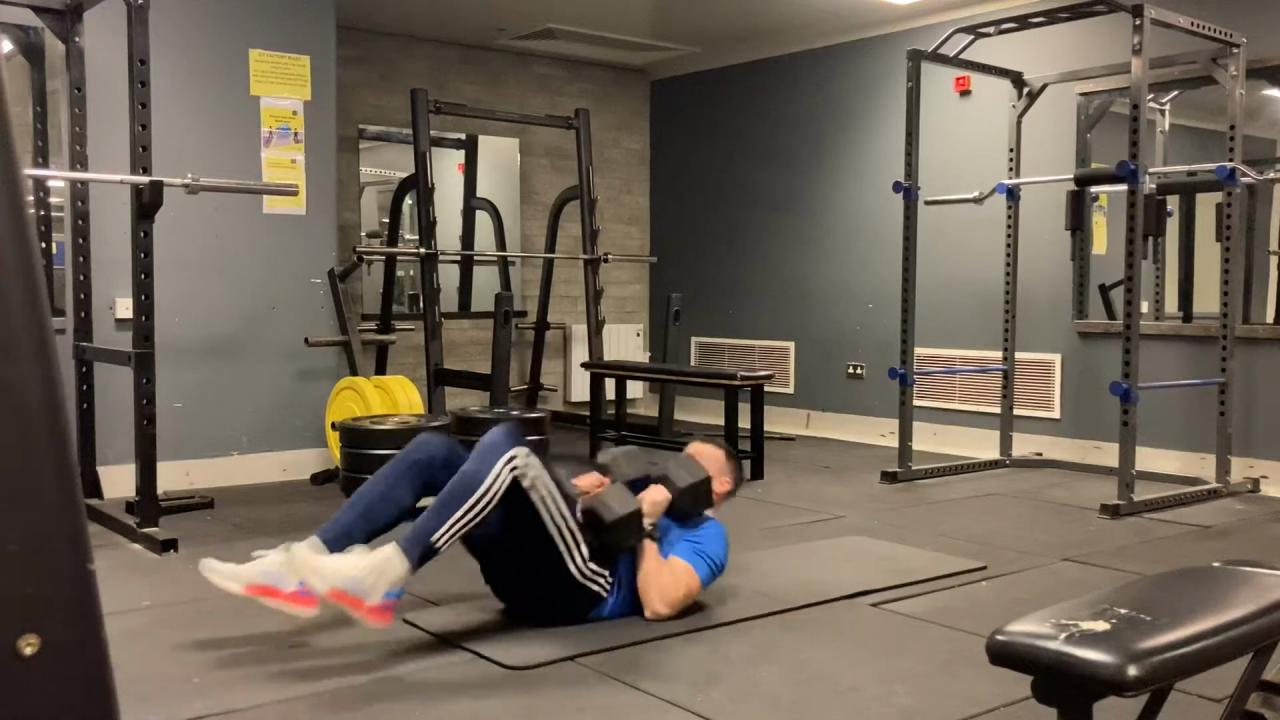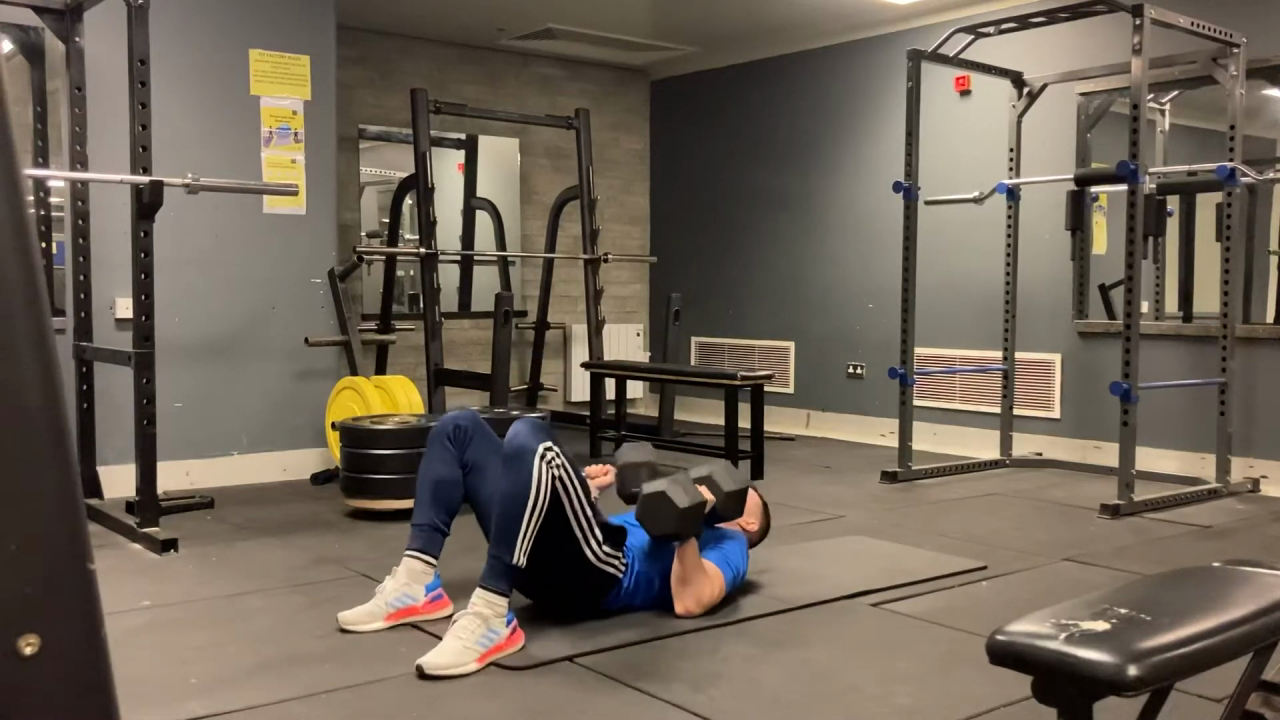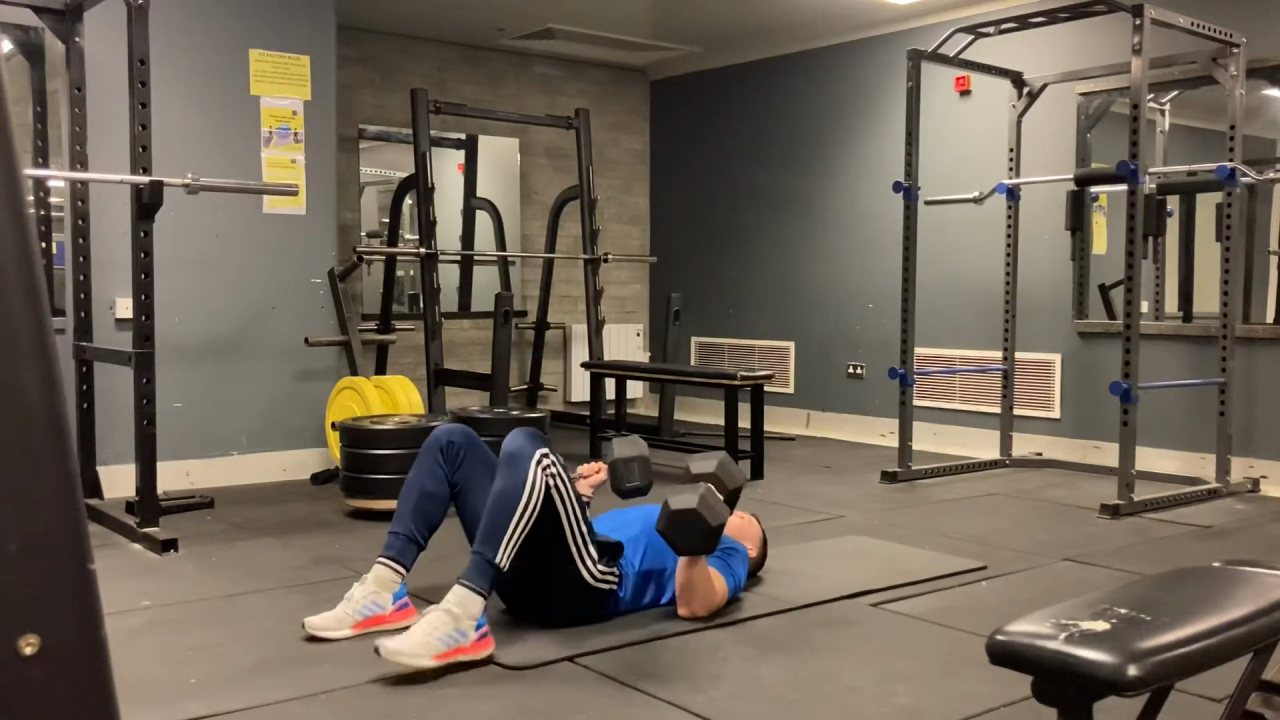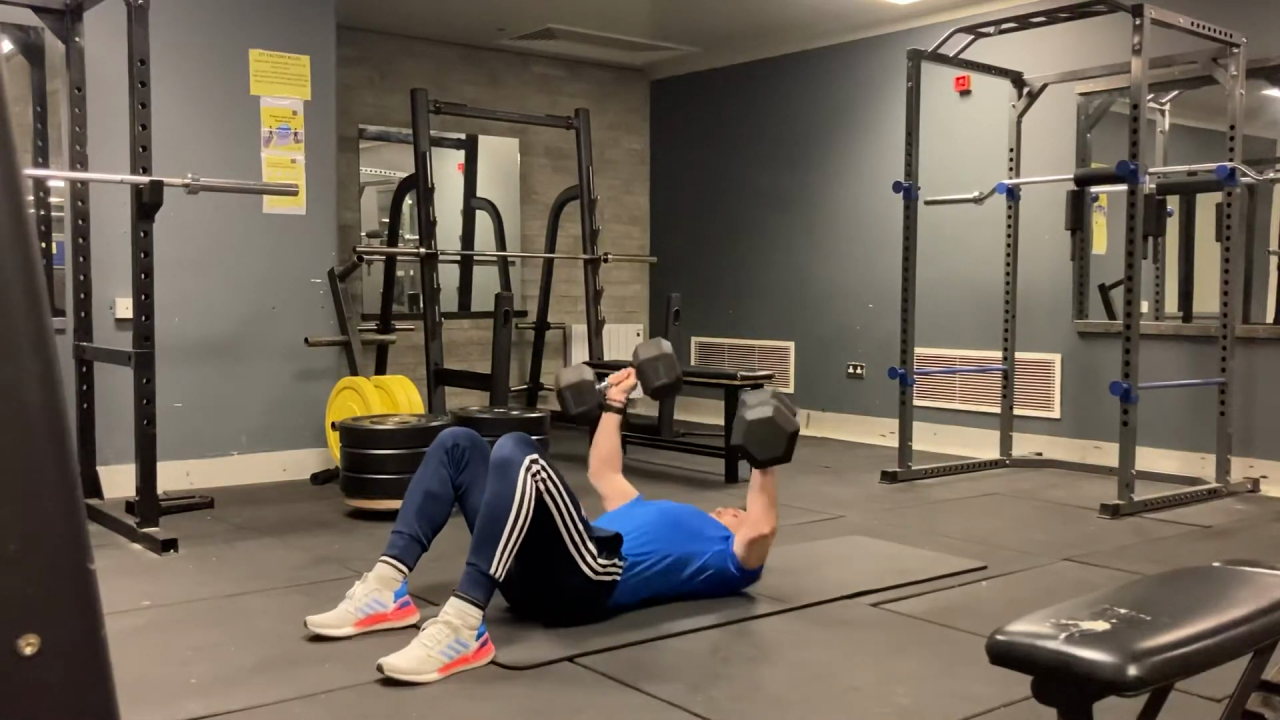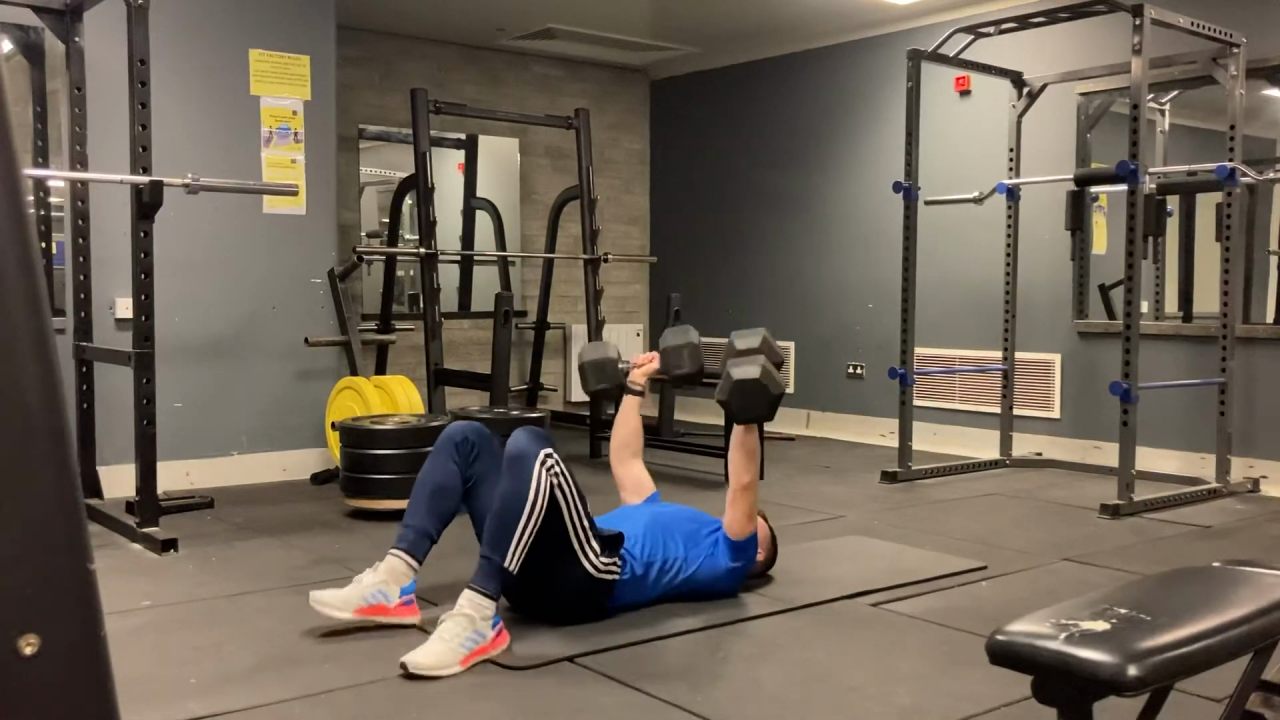
dt=1s
person 1, frame 1
left shoulder: (705, 538)
right shoulder: (642, 499)
left elbow: (660, 602)
left wrist: (648, 521)
right wrist: (574, 493)
left hip: (580, 587)
right hip: (527, 568)
left knee: (507, 442)
right knee: (431, 450)
left ankle: (381, 575)
right ankle: (309, 561)
person 1, frame 2
left shoulder: (728, 546)
left elbow: (689, 603)
right wrist: (586, 492)
left hip: (594, 571)
right hip: (542, 560)
left knee: (531, 438)
right knee: (460, 427)
left ankle: (491, 616)
right ankle: (417, 583)
person 1, frame 3
left shoulder: (727, 556)
right shoulder: (664, 528)
left elbow: (691, 605)
right wrist: (581, 495)
left hip: (582, 584)
right hip: (529, 572)
left knee: (527, 446)
right knee: (452, 440)
left ankle: (463, 617)
right ankle: (385, 591)
person 1, frame 4
left shoulder: (730, 560)
right shoulder: (664, 522)
left elbow: (762, 531)
right elbow: (604, 477)
left wrist: (763, 461)
right wrist: (614, 404)
left hip: (591, 579)
right hip: (537, 570)
left knee: (517, 452)
right knee: (457, 444)
left ankle: (462, 626)
right ankle: (387, 589)
person 1, frame 5
left shoulder: (728, 561)
right shoulder: (667, 518)
left elbow: (742, 488)
right elbow: (627, 462)
right wrist: (635, 387)
left hip: (592, 577)
right hip: (536, 573)
left knee: (529, 446)
right knee: (464, 437)
left ankle: (476, 617)
right ankle: (393, 584)
